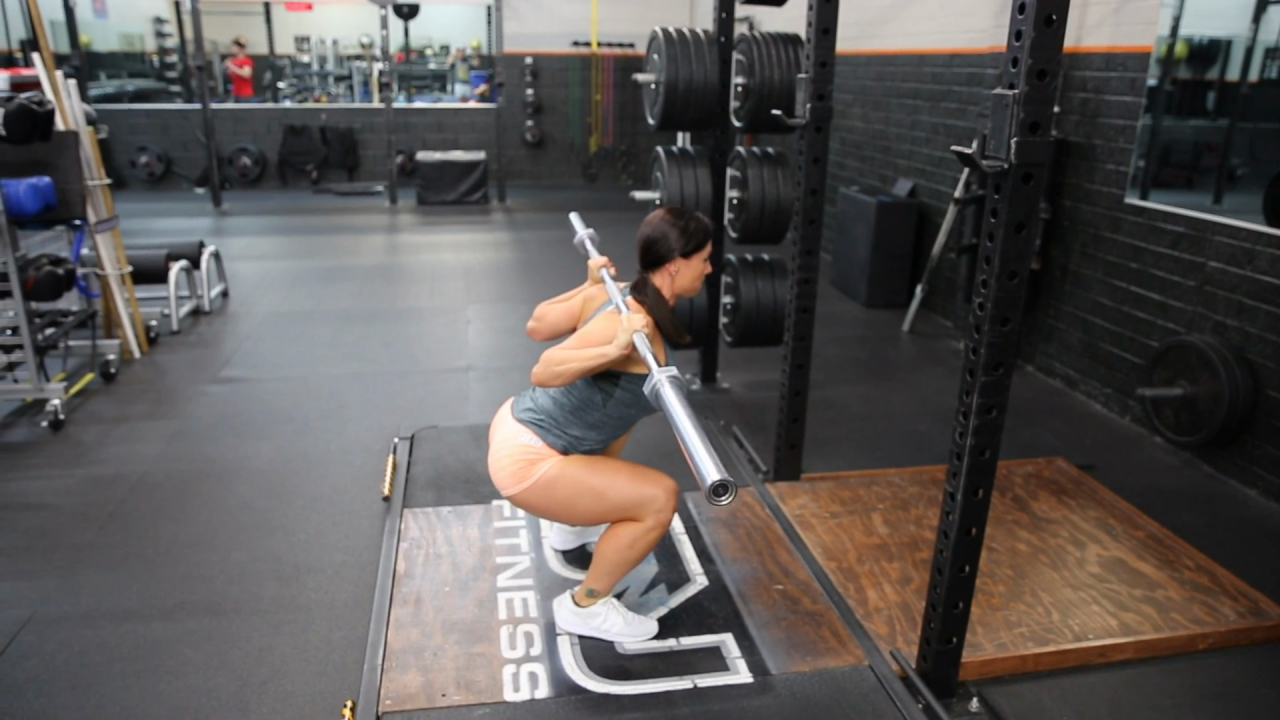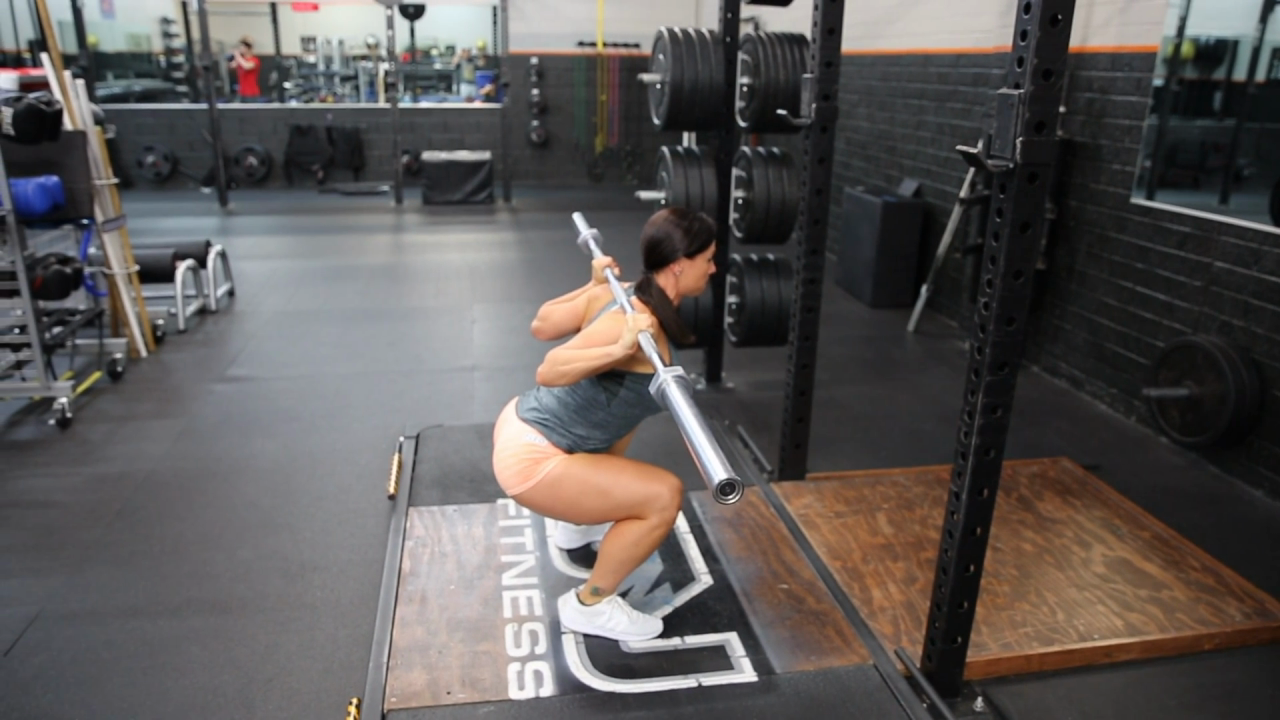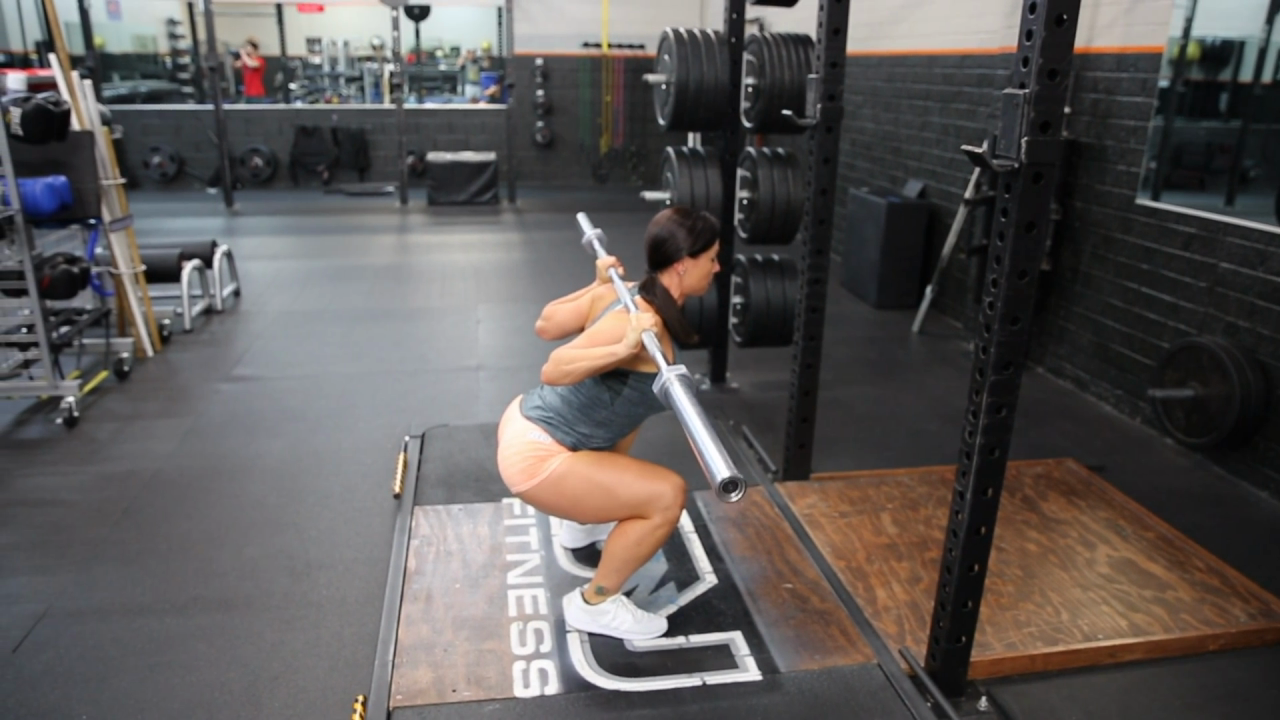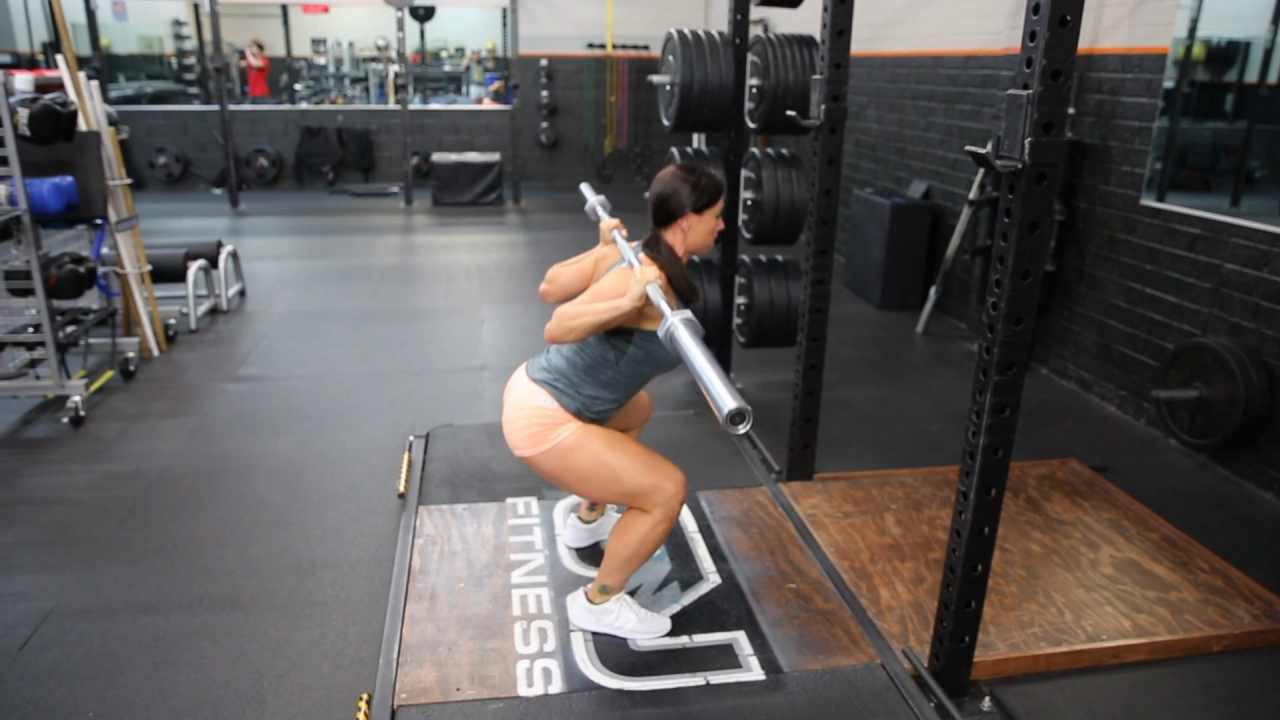
dt=0.4s
person 1, frame 1
left shoulder: (613, 294)
right shoulder: (631, 322)
left elbow: (537, 324)
right elbow: (544, 371)
left wrist: (590, 283)
right wrist: (616, 350)
left hip: (519, 426)
right hip: (527, 460)
left knee: (619, 413)
right knee: (659, 498)
left ankle: (573, 522)
right ankle: (585, 606)
person 1, frame 2
left shoulder: (616, 294)
right shoulder: (636, 322)
left elbow: (541, 324)
right elbow: (549, 370)
left wrist: (594, 283)
right wrist: (621, 350)
left hip: (524, 426)
right hip: (532, 459)
left knee: (623, 412)
right knee: (664, 496)
left ankle: (579, 521)
right ankle: (590, 604)
person 1, frame 3
left shoulder: (621, 294)
right shoulder: (639, 322)
left elbow: (545, 324)
right elbow: (553, 370)
left wrist: (597, 284)
right wrist: (624, 349)
left hip: (529, 423)
right hip: (536, 456)
left knee: (627, 411)
right knee: (666, 496)
left ankle: (584, 521)
right ankle: (594, 603)
person 1, frame 4
left shoulder: (627, 253)
right shoulder: (642, 279)
left elbow: (549, 287)
right elbow: (557, 329)
left wrist: (602, 246)
right wrist: (628, 303)
left hip: (537, 392)
right hip: (542, 421)
left knee: (638, 409)
right knee: (666, 491)
left ankle: (590, 518)
right ankle: (599, 603)
